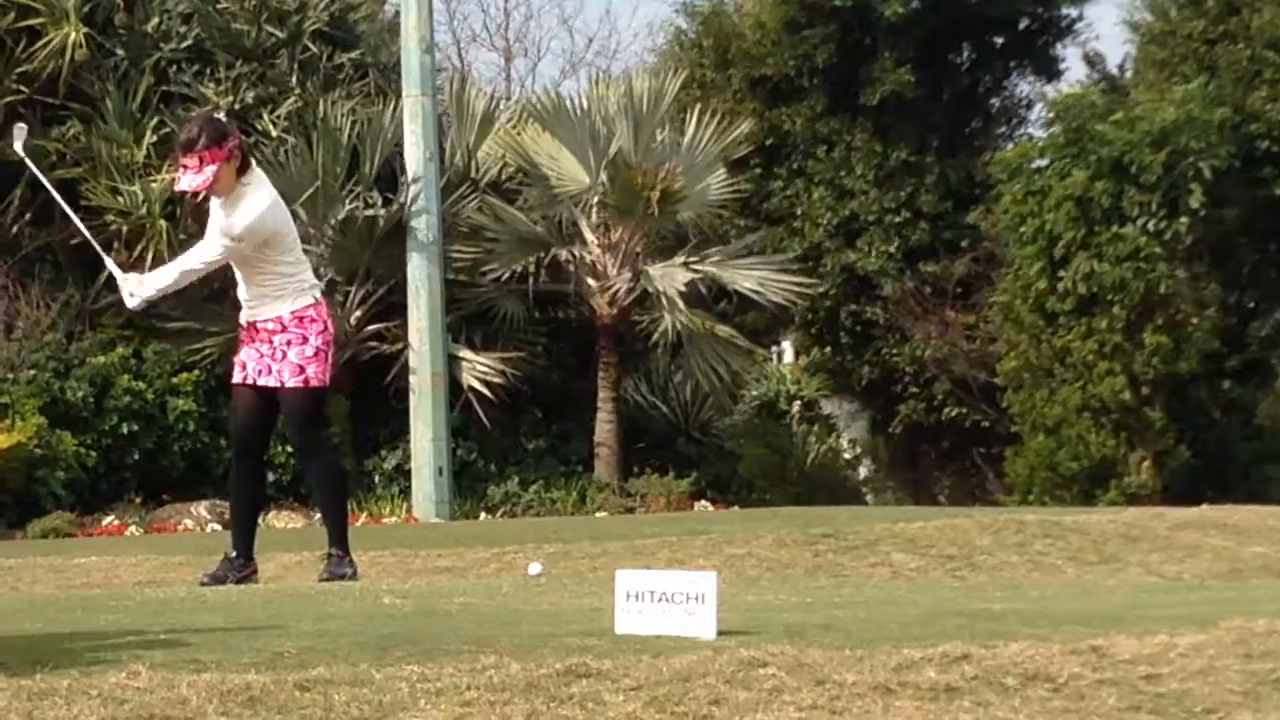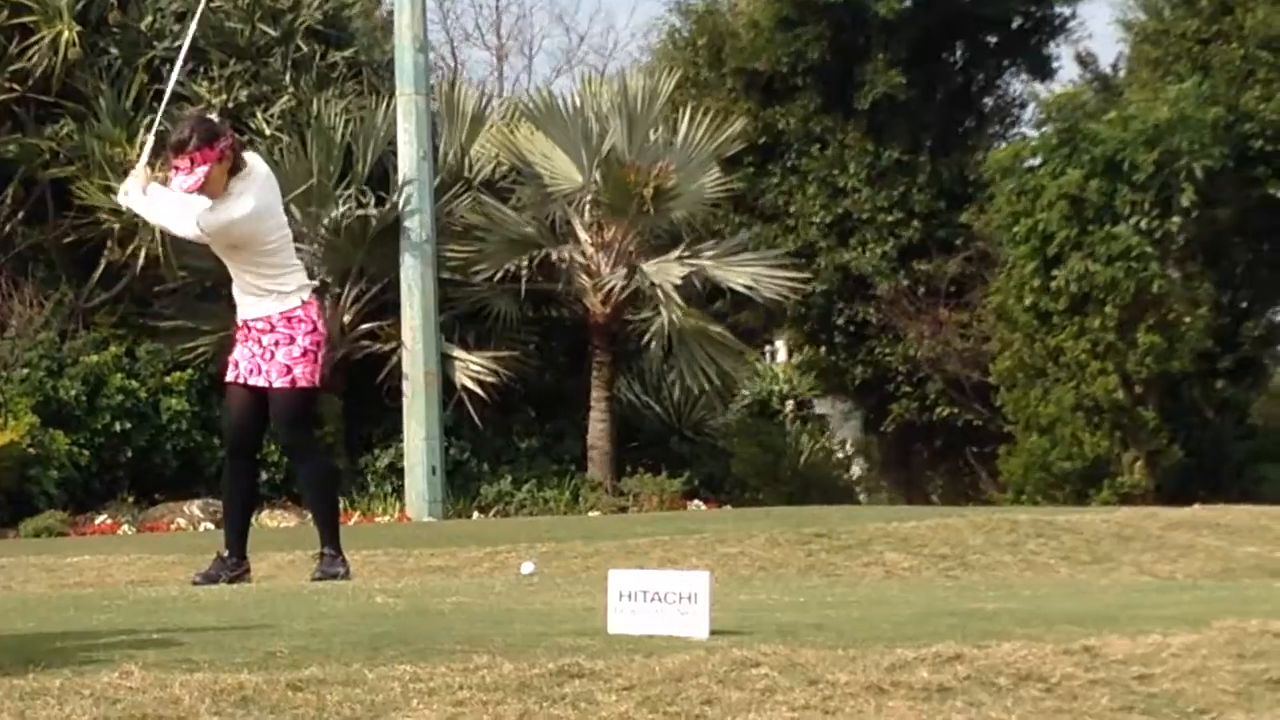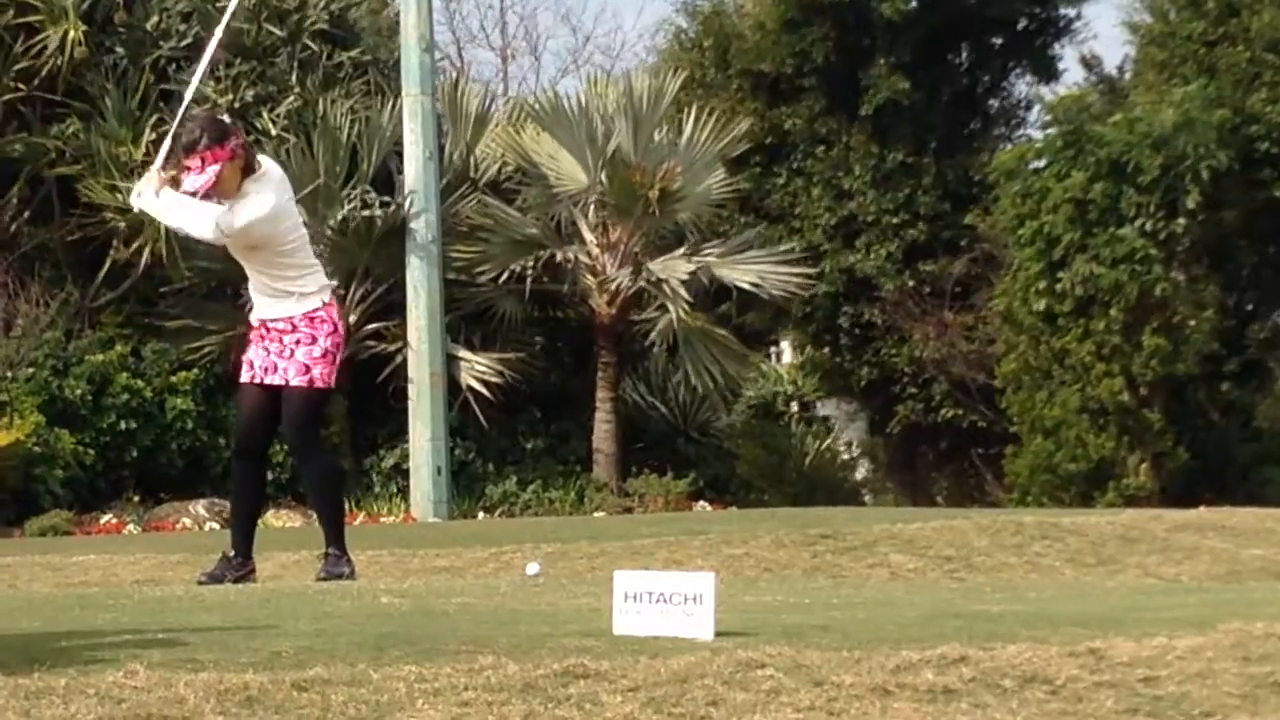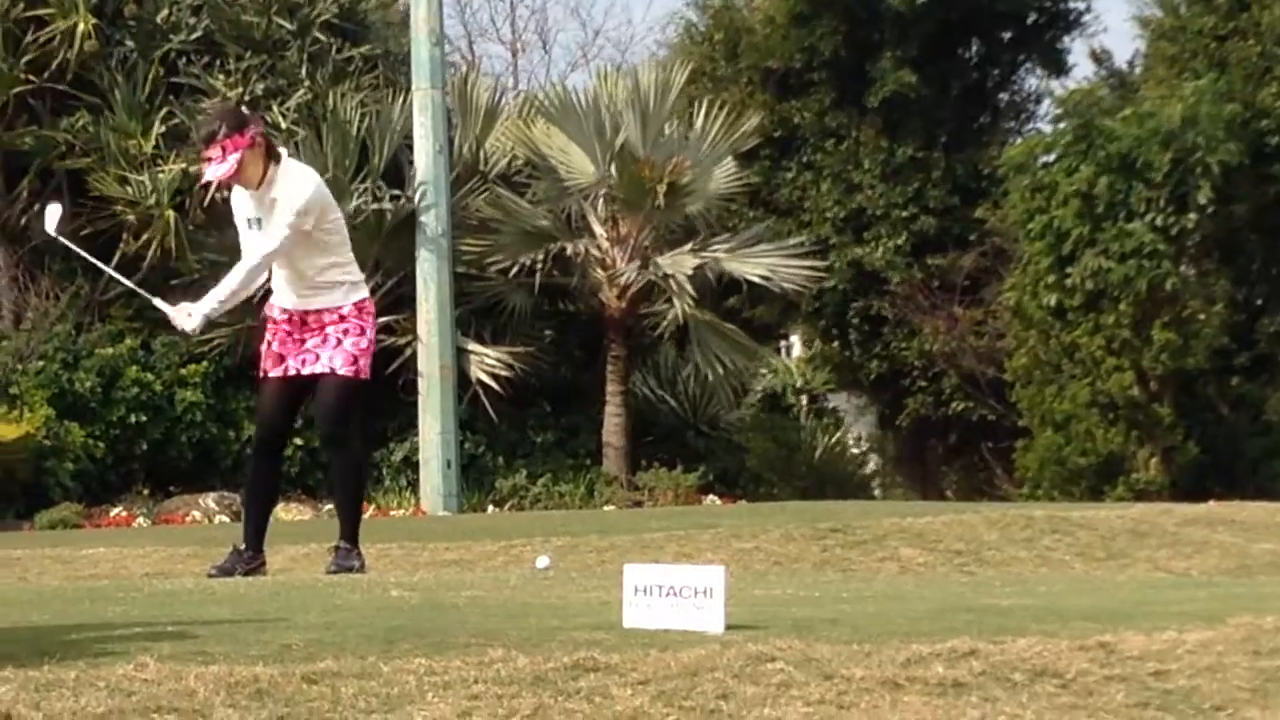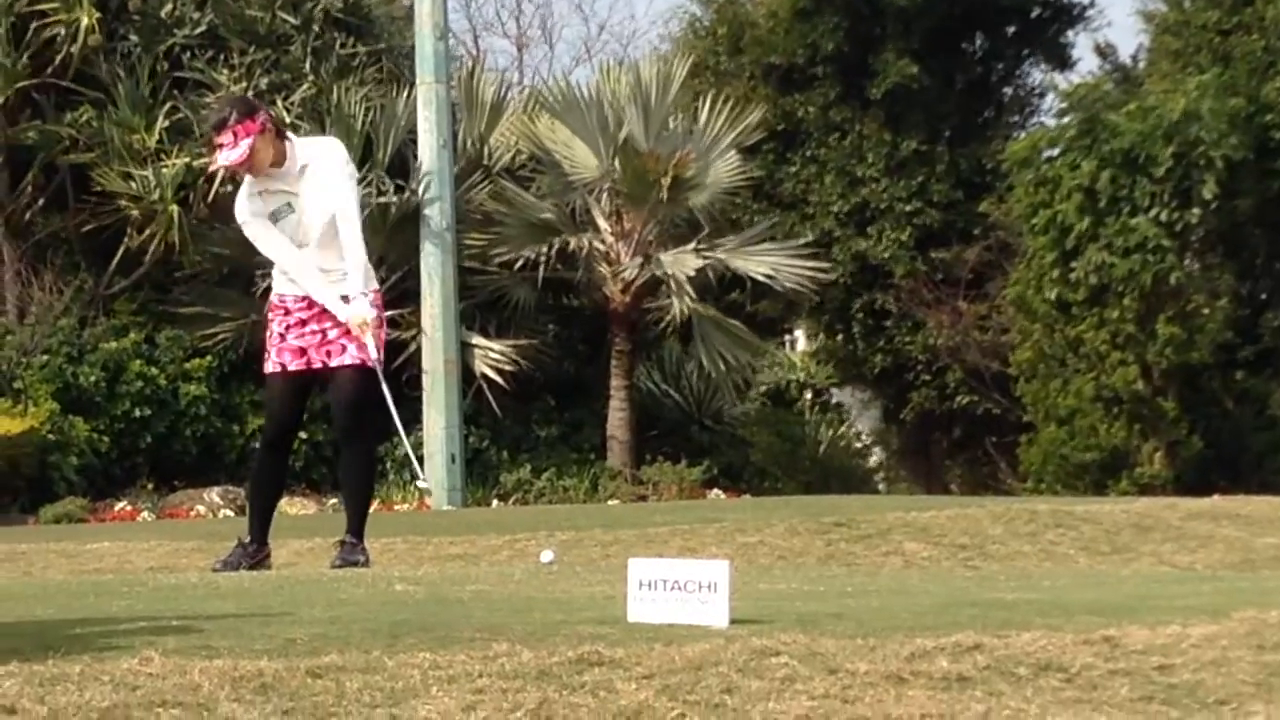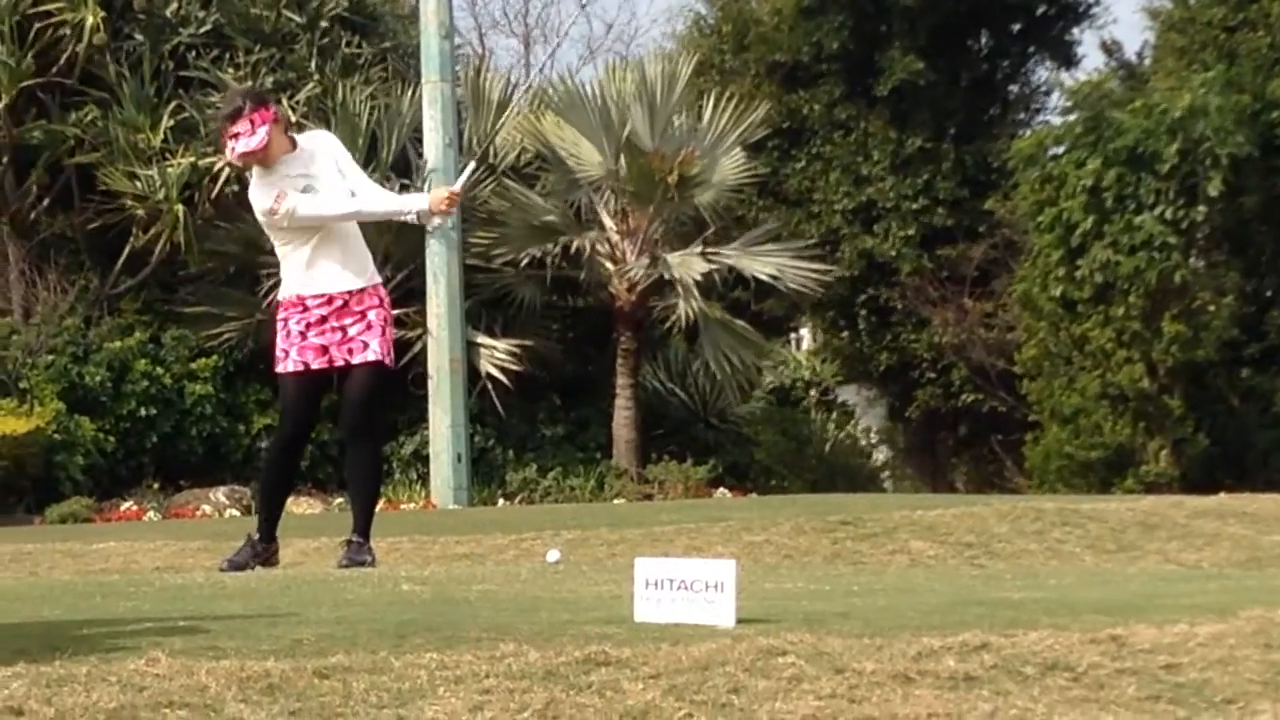
dt=0.2s
person 1, frame 1
left shoulder: (254, 211)
right shoulder: (224, 190)
left elbow: (198, 262)
right elbow: (205, 254)
left wrist: (141, 289)
right wrist: (148, 283)
left hip: (297, 325)
right hip: (256, 328)
left knee: (307, 439)
right knee: (245, 443)
left ankle: (339, 553)
right ankle: (241, 556)
person 1, frame 2
left shoulder: (233, 216)
right shoulder: (252, 167)
left elbow: (185, 221)
right elbow: (196, 207)
left wrist: (135, 192)
right wrist: (150, 188)
left hip: (289, 325)
right hip: (254, 325)
left knee: (295, 438)
right knee: (238, 441)
left ankle: (331, 552)
right ankle: (234, 555)
person 1, frame 3
left shoulder: (250, 217)
right shoulder: (264, 168)
left elbow: (198, 222)
right elbow: (203, 208)
left wrist: (149, 195)
right wrist: (166, 190)
left hip: (307, 325)
right hip: (269, 326)
left knee: (303, 438)
right knee: (248, 442)
left ankle: (337, 552)
right ankle: (240, 556)
person 1, frame 4
left shoulder: (299, 187)
right shoulder: (242, 196)
left elbow: (257, 263)
right elbow: (256, 265)
left wrist: (204, 310)
right wrist: (204, 308)
left hip: (341, 317)
right hip: (288, 321)
left knee: (336, 431)
right knee: (267, 434)
left ankle: (348, 545)
right ankle: (251, 548)
person 1, frame 5
left shoulder: (327, 154)
right shoulder: (247, 201)
left elbow: (350, 225)
right elbow: (293, 263)
left wrist: (359, 299)
right wrist: (340, 308)
left hip: (358, 307)
right hip: (295, 311)
left knee: (352, 425)
right knee: (277, 430)
left ankle: (354, 540)
right ankle: (255, 542)
person 1, frame 6
left shoulder: (321, 144)
right shoulder: (266, 194)
left elbow: (367, 192)
right elbow: (347, 210)
left wrist: (419, 207)
right wrist: (420, 202)
left hip: (363, 300)
right hip: (306, 311)
left knee: (360, 424)
right knee: (292, 428)
left ankle: (360, 539)
right ankle: (263, 538)
